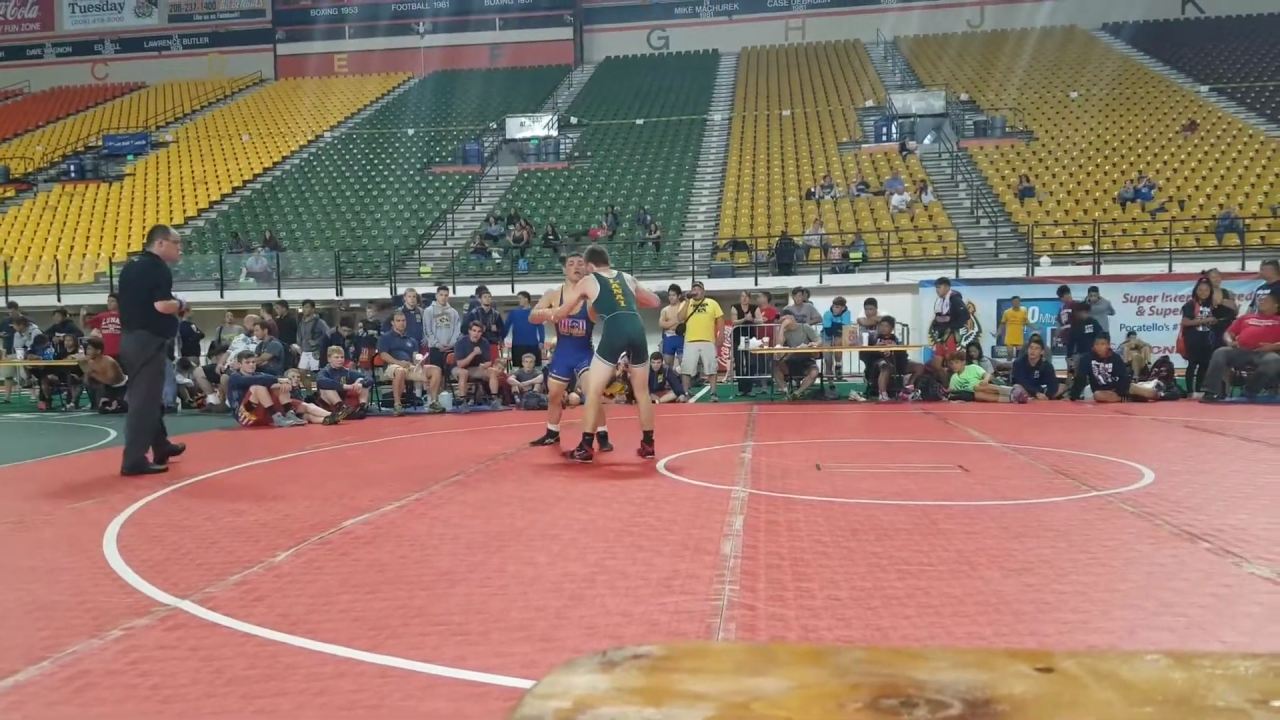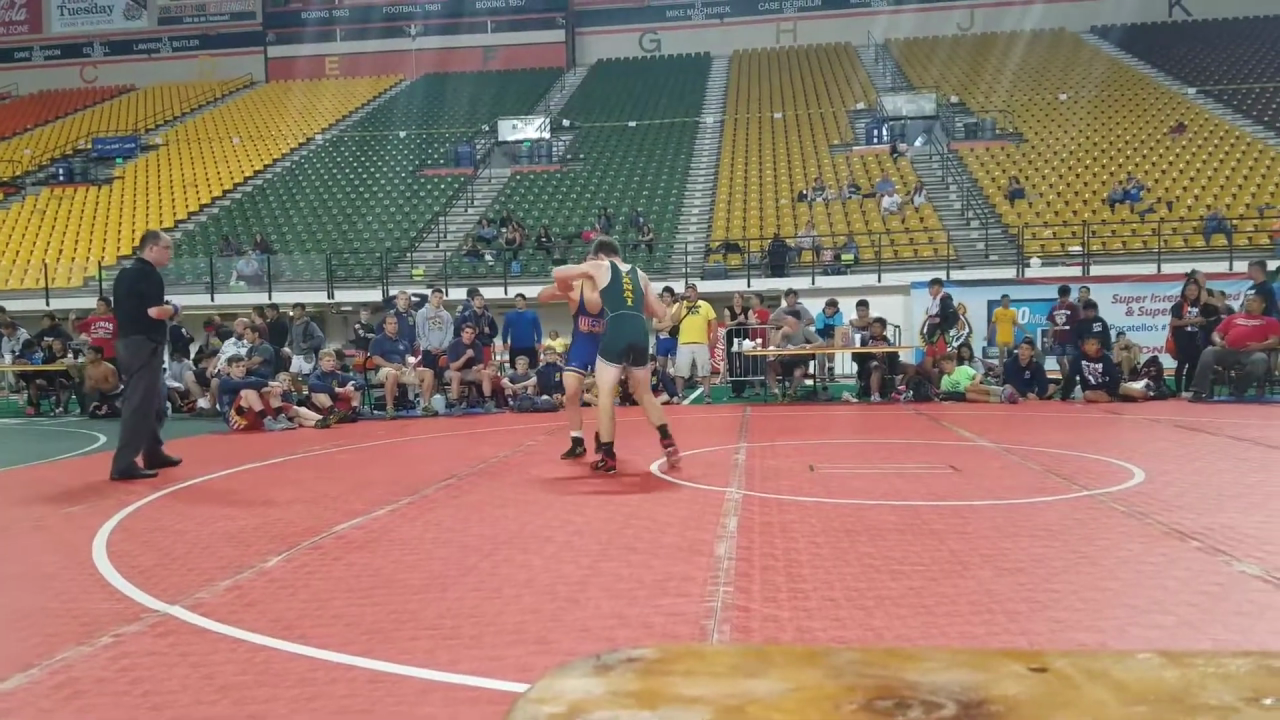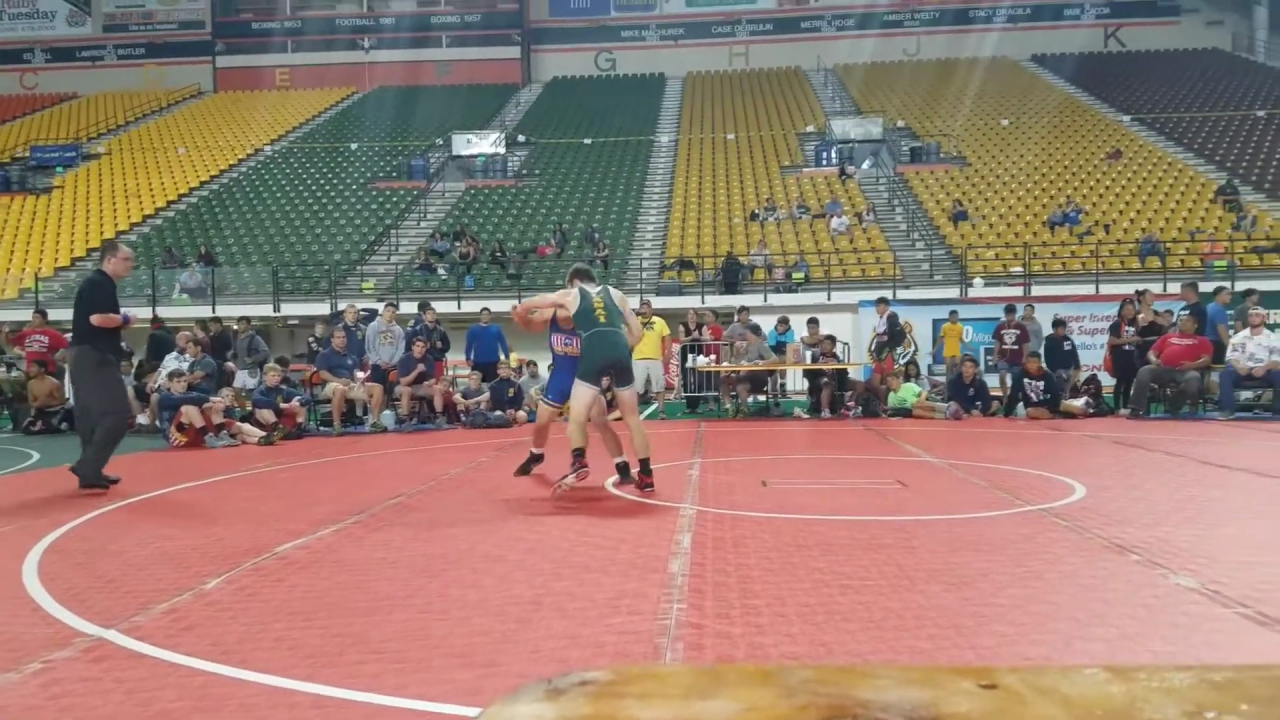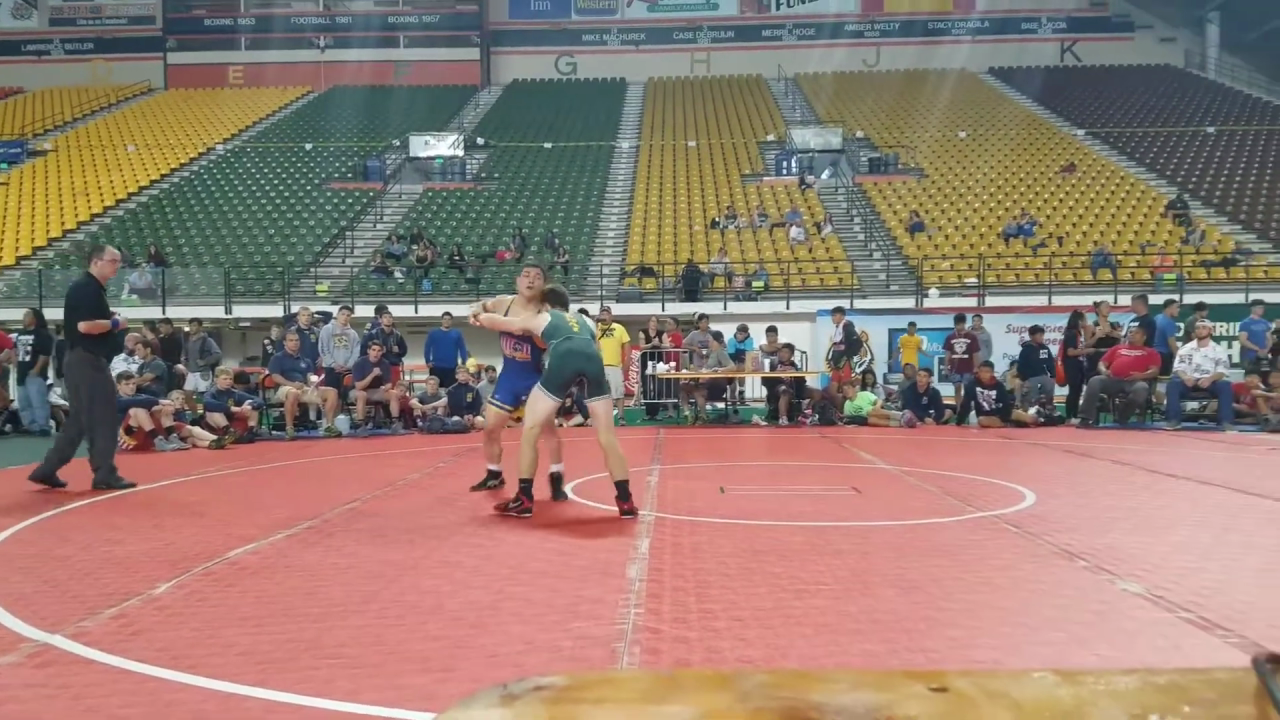
dt=0.5s
person 1, frame 1
left shoulder: (130, 267)
right shoulder: (158, 269)
right elbow: (162, 305)
left wrist: (173, 306)
right wrist: (180, 304)
left hip: (130, 338)
right hip: (149, 340)
left knee: (147, 396)
right knee: (146, 399)
left ankle: (161, 445)
right ankle: (134, 459)
person 1, frame 2
left shoulder: (125, 274)
right shoulder: (149, 274)
right elbow: (155, 311)
left wrist: (165, 309)
right wrist: (173, 308)
left hip: (127, 343)
right hip: (143, 345)
left knee: (153, 401)
right knee: (140, 404)
left ankle: (153, 454)
right ankle: (123, 464)
person 1, frame 3
left shoulder: (98, 284)
right shoulder: (98, 283)
right elbow: (97, 318)
left wrist: (120, 323)
right wrist: (124, 319)
left hip: (88, 358)
right hip: (94, 358)
left knee: (92, 416)
right knee: (119, 413)
left ankle: (90, 471)
right ankle: (89, 466)
person 1, frame 4
left shoulder: (94, 288)
right shoulder: (85, 289)
right elbow: (84, 325)
left wrist: (112, 325)
right wrist: (115, 323)
left hip: (86, 362)
right hip: (87, 362)
left knee: (80, 420)
right knee: (103, 419)
left ankle: (46, 470)
right ankle: (105, 475)
person 2, frame 1
left shoulder: (587, 282)
right shoulder: (628, 278)
left elbow: (561, 314)
right elbow: (655, 302)
left wrist: (553, 312)
left hip: (614, 332)
right hip: (637, 330)
left knee: (593, 390)
right knee: (641, 391)
left ankle: (586, 446)
right ankle: (647, 444)
person 2, frame 2
left shoulder: (598, 268)
right shoulder: (640, 275)
left elbow: (557, 274)
right elbow: (660, 311)
left wrist: (566, 288)
left hip: (615, 333)
right hip: (640, 332)
left knee: (605, 396)
right knee: (644, 394)
left ankle: (608, 457)
right ankle: (667, 440)
person 2, frame 3
left shoulder: (569, 294)
right shoulder: (616, 294)
left elbow: (524, 307)
right elbow: (637, 334)
left wrist: (519, 313)
left hip: (593, 353)
right hip: (620, 351)
left knee: (577, 417)
right knee: (632, 417)
left ankle: (579, 461)
right ankle: (645, 477)
person 2, frame 4
left shoulder: (540, 318)
right shoulder: (585, 322)
left elbow: (495, 321)
left wrist: (479, 317)
left hip: (562, 360)
right hip: (593, 360)
left knee: (531, 429)
right knee: (606, 436)
left ankle: (524, 498)
right ankle: (626, 502)
person 3, frame 1
right shoulder: (552, 295)
right elbow: (533, 317)
right wrist: (550, 312)
left hip: (585, 353)
right hip: (563, 353)
right knee: (554, 395)
left ankle: (602, 436)
right ankle: (552, 434)
person 3, frame 2
right shoulder: (574, 288)
right elbow: (542, 297)
right wrist: (558, 288)
left hip: (602, 349)
right hip: (578, 349)
right knee: (571, 395)
left ankle: (601, 435)
right ankle: (577, 444)
person 3, frame 3
right shoulder: (551, 309)
right elbow: (529, 326)
right wrist: (519, 315)
right hip: (559, 376)
left knee: (600, 423)
right knee: (541, 423)
left ankle: (623, 469)
right ankle: (535, 456)
person 3, frame 4
right shoulder: (503, 303)
right elbow: (484, 306)
right wrist: (476, 311)
left hip: (533, 378)
right hip: (508, 377)
right knee: (490, 428)
left ankle: (557, 479)
right ankle: (494, 475)
